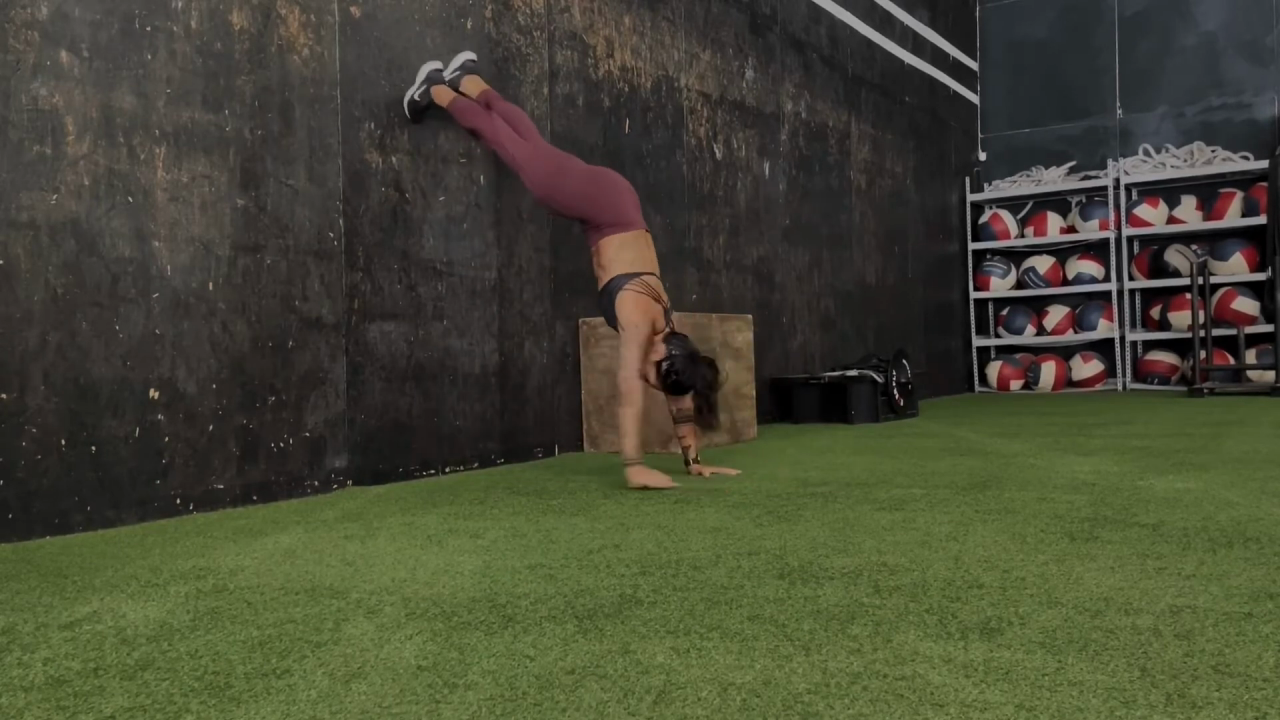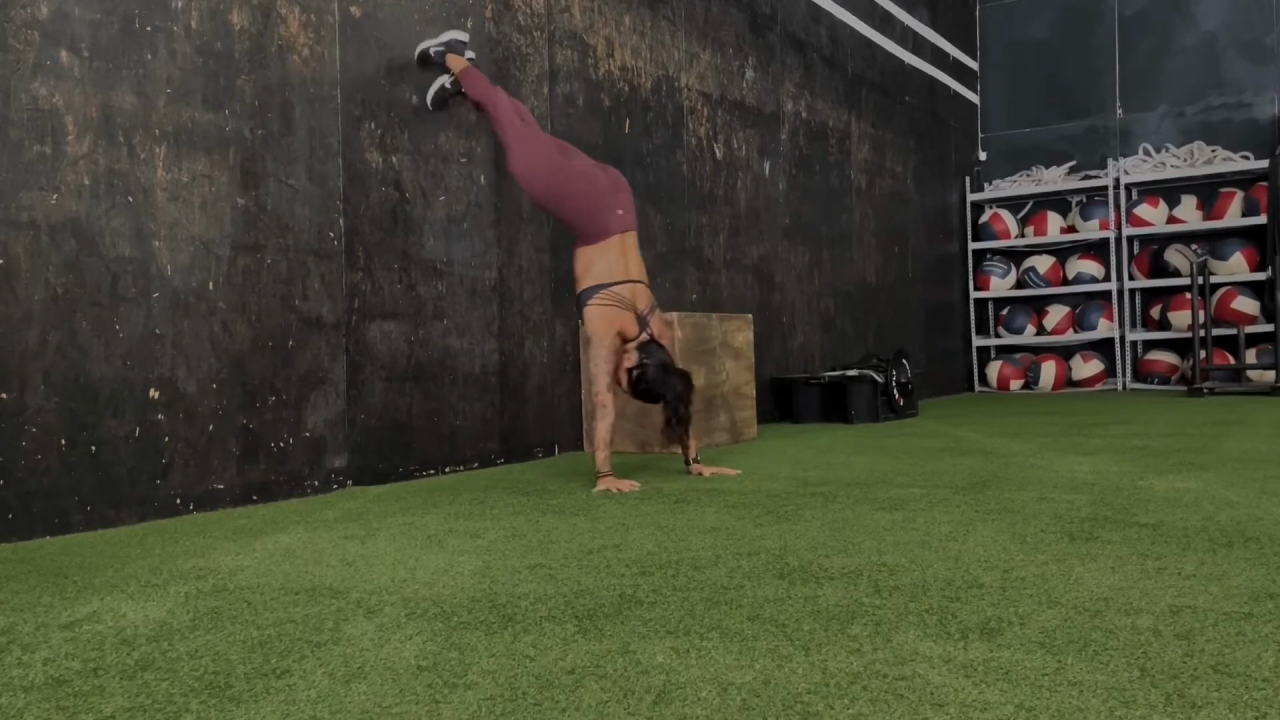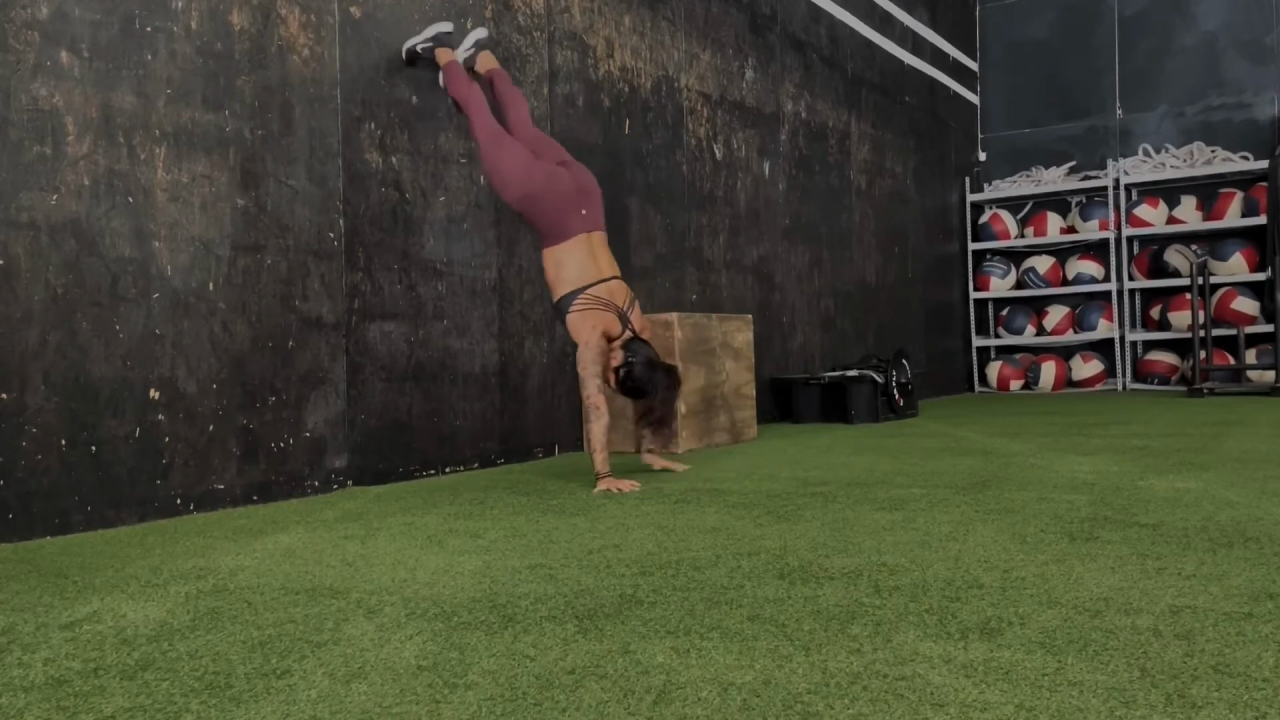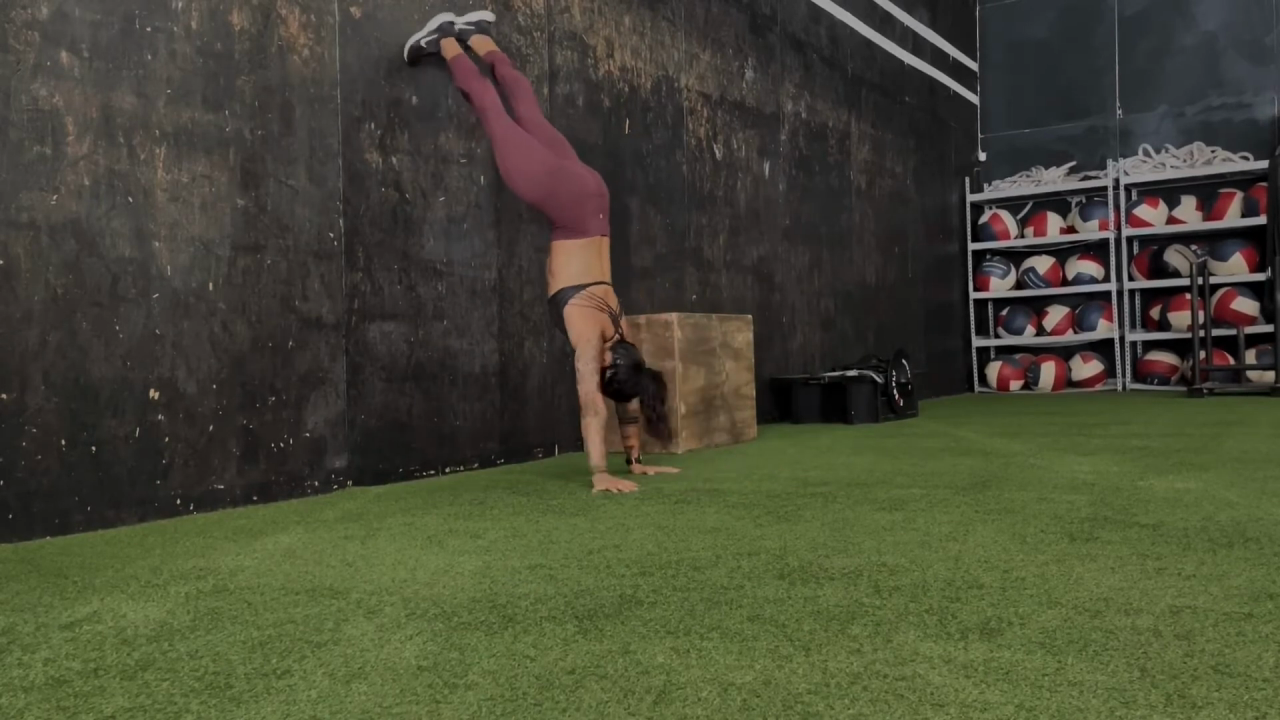
dt=0.3s
person 1, frame 1
left shoulder: (670, 334)
right shoulder: (640, 320)
left elbow: (681, 401)
right elbow: (629, 391)
left wrist: (693, 461)
right wrist: (634, 464)
left hip: (611, 208)
right hip: (602, 205)
left knee: (537, 147)
right knee: (512, 146)
left ankle: (469, 79)
right ankle: (435, 89)
person 1, frame 2
left shoulder: (657, 332)
right shoulder: (610, 332)
left elbow: (675, 396)
right elbow: (602, 403)
left wrist: (695, 461)
right wrist: (604, 476)
left hip: (613, 195)
right hip: (592, 202)
left knee: (535, 141)
right knee: (519, 139)
left ankle: (466, 78)
right ankle: (451, 56)
person 1, frame 3
left shoulder: (635, 328)
right shoulder: (595, 331)
left elbow: (647, 394)
right elbow: (595, 406)
left wrist: (650, 452)
right wrist: (604, 477)
left hip: (579, 191)
right hip: (557, 203)
left knee: (523, 130)
right knee: (488, 127)
left ankle: (480, 56)
right ankle: (444, 49)
person 1, frame 4
left shoulder: (618, 336)
right shoulder: (591, 330)
left elbow: (627, 401)
right elbow: (591, 403)
left wrist: (635, 461)
right wrist: (600, 474)
left hip: (586, 193)
right hip: (571, 198)
left knee: (529, 119)
right knee: (497, 117)
left ankle: (478, 37)
right ankle: (446, 41)
